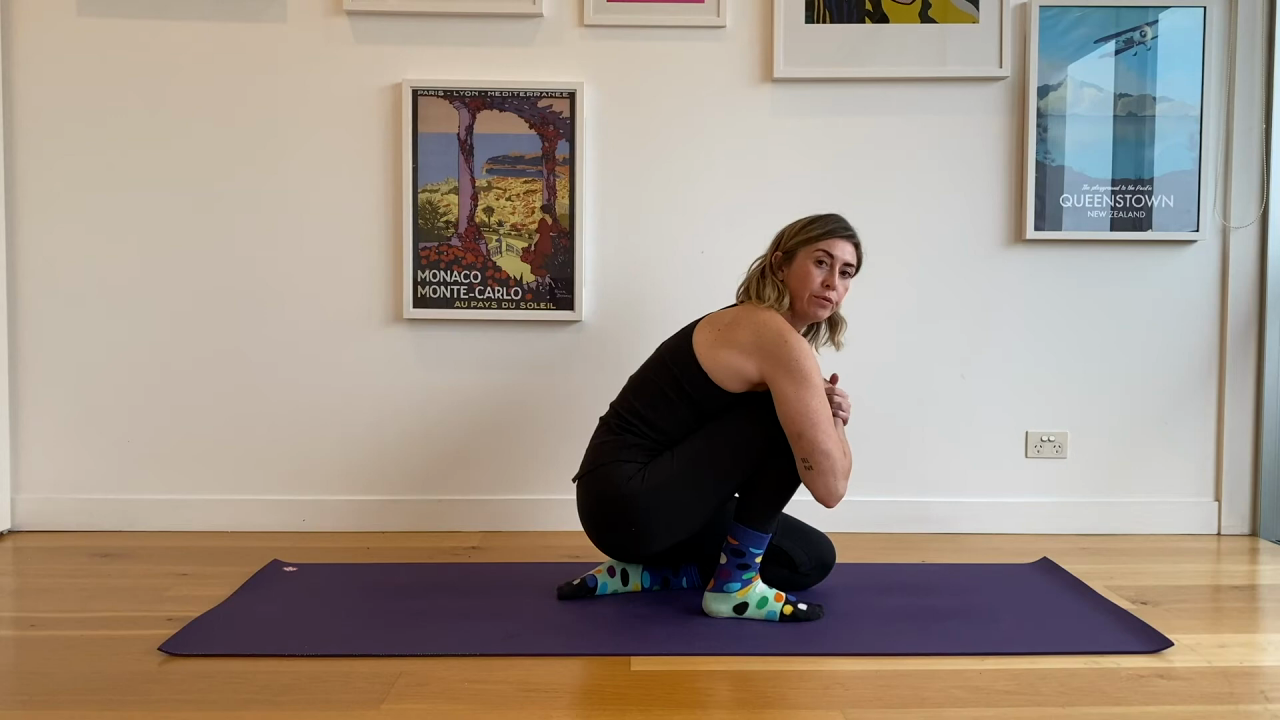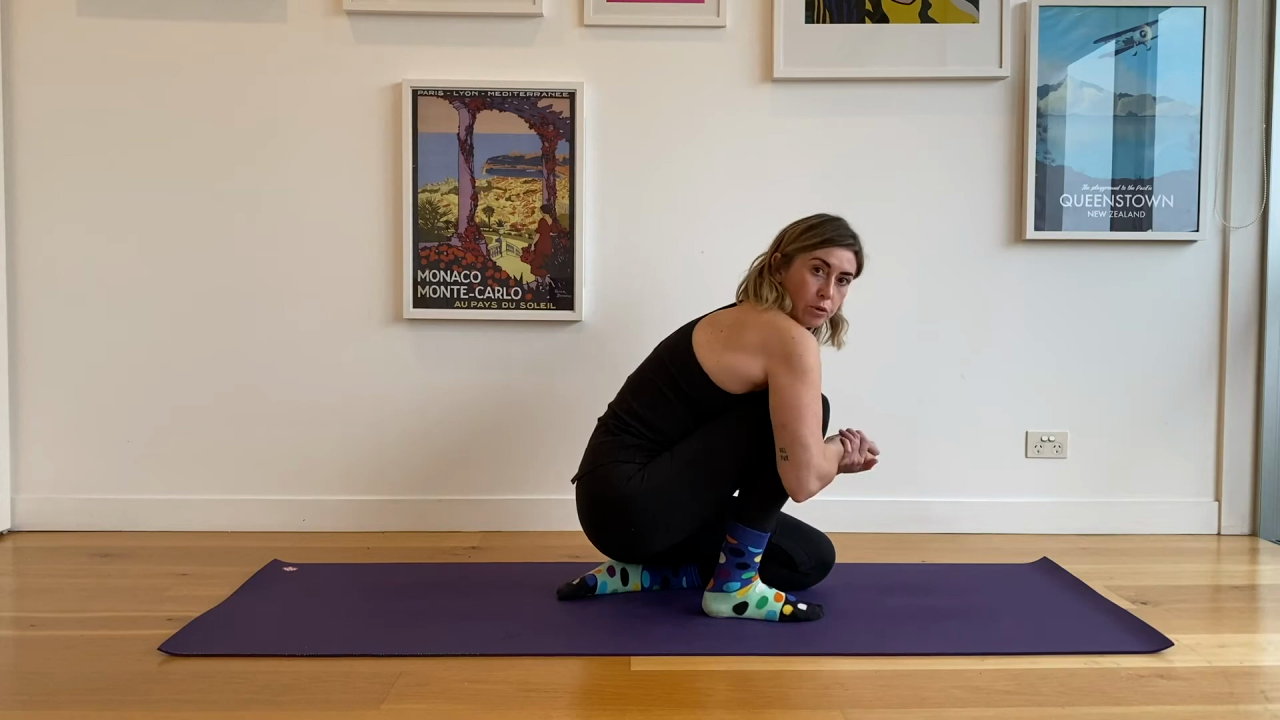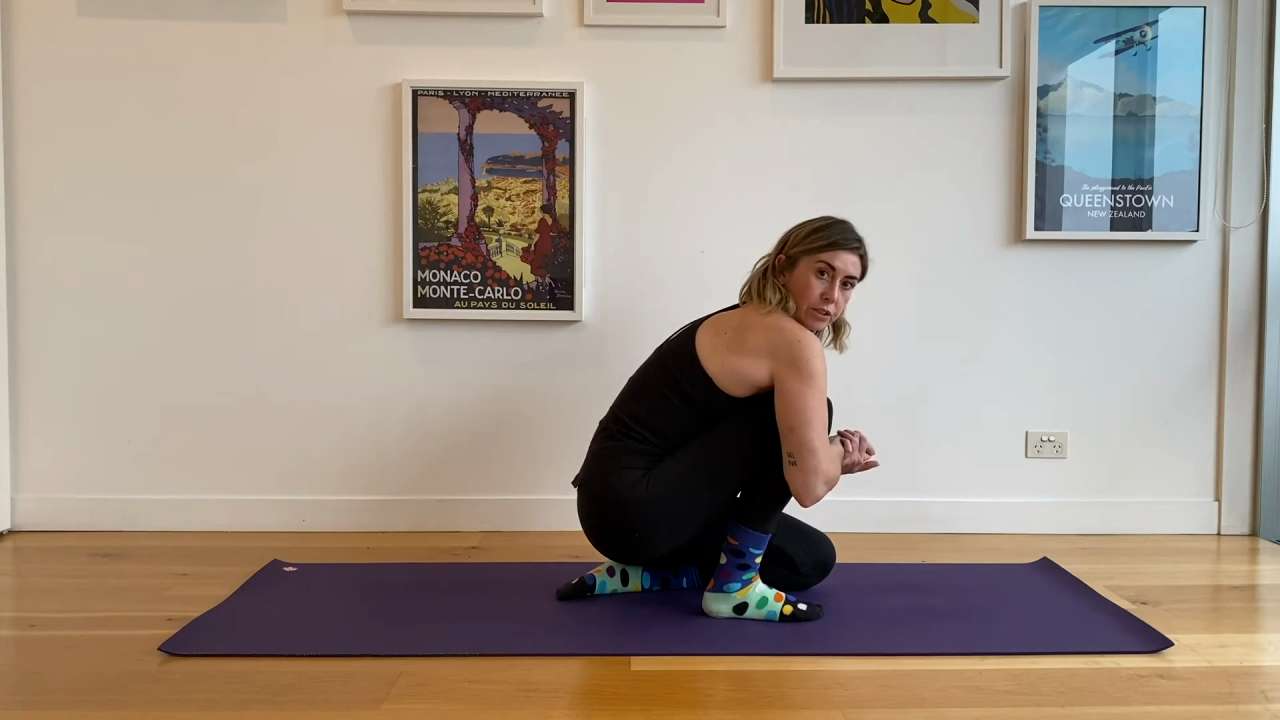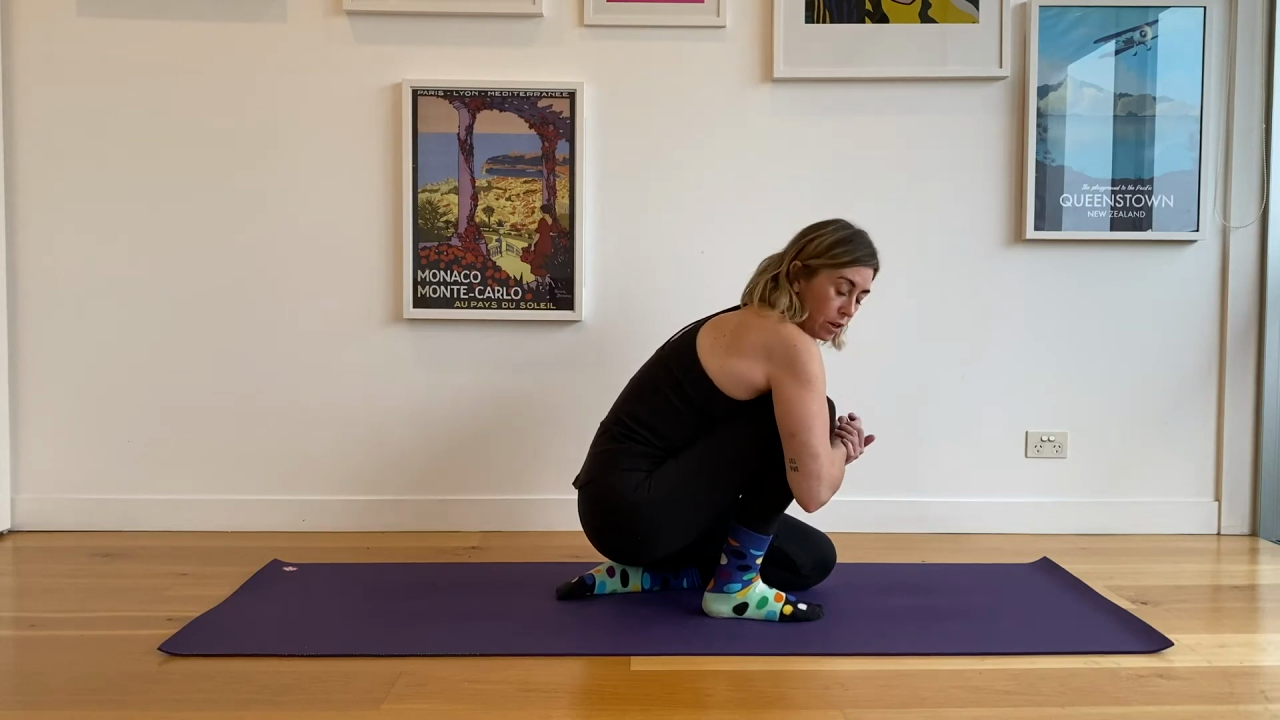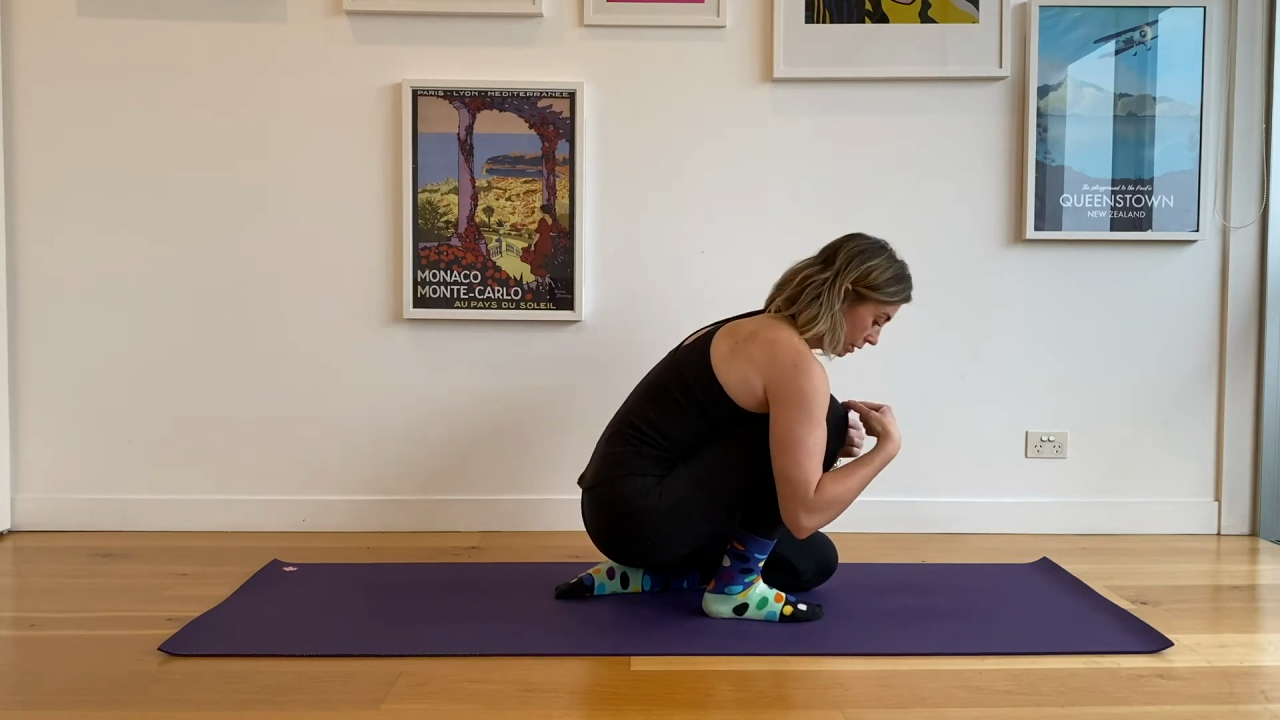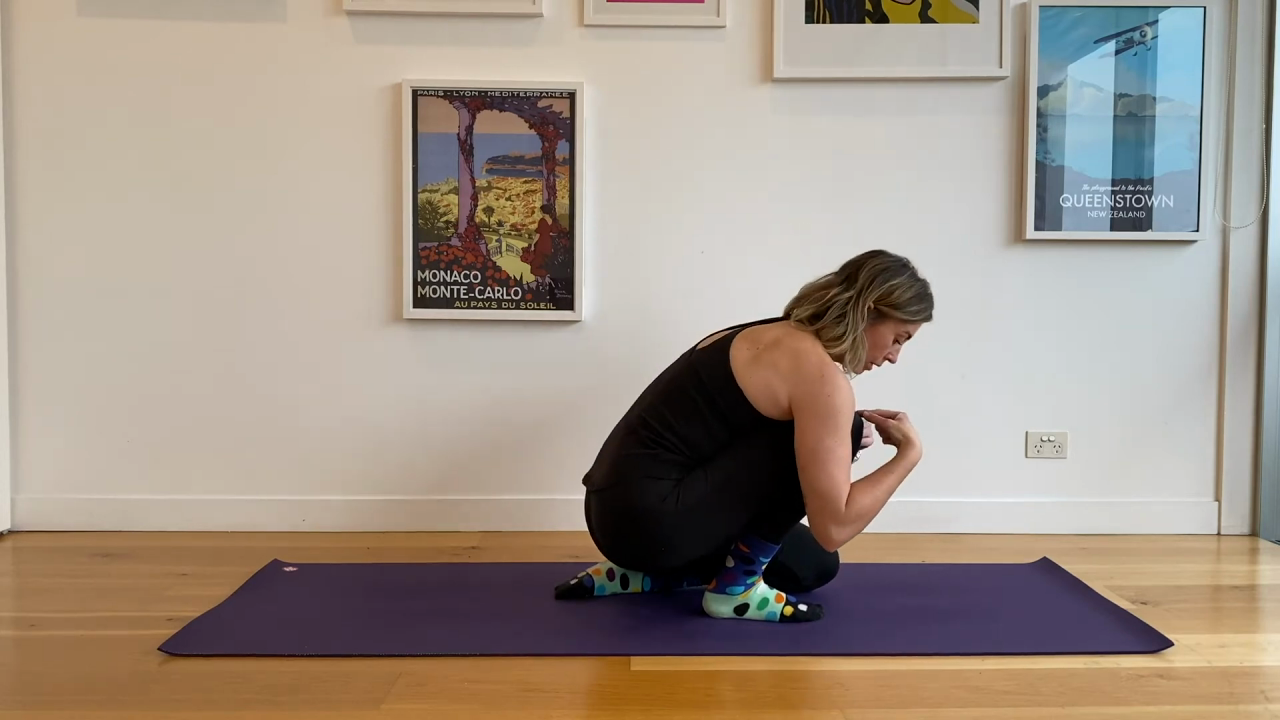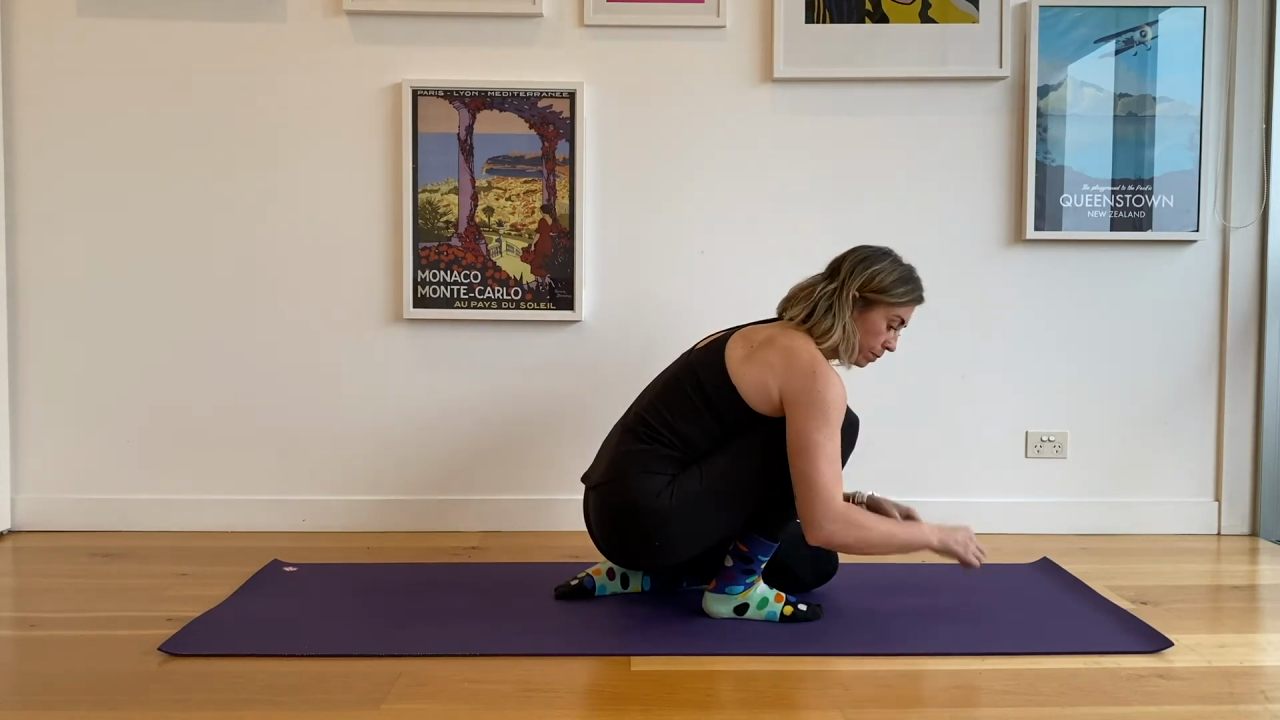
dt=0.7s
person 1, frame 1
left shoulder: (755, 325)
right shoulder: (781, 341)
right elbow: (829, 485)
left wrist: (825, 415)
right wrist: (835, 422)
left hip: (641, 497)
right hip: (628, 502)
left knee: (811, 559)
left ankle: (637, 575)
right ankle: (734, 586)
person 1, frame 2
left shoulder: (749, 323)
right shoulder: (790, 340)
left elbow: (789, 458)
right elbow: (802, 480)
left wrist: (834, 457)
right wrist: (836, 450)
left hip: (636, 496)
right hip: (629, 501)
left knee: (810, 558)
right knee: (801, 414)
left ankle: (638, 575)
right ankle: (734, 586)
person 1, frame 3
left shoulder: (750, 324)
right shoulder: (794, 342)
right elbow: (809, 485)
left wrist: (835, 455)
right wrist: (840, 450)
left hip: (633, 498)
right hip: (631, 505)
left knee: (811, 559)
right knee: (794, 419)
left ankle: (638, 575)
right ankle: (734, 586)
person 1, frame 4
left shoulder: (752, 326)
right shoulder: (792, 345)
right elbow: (812, 490)
left wrist: (835, 448)
right wrist: (841, 446)
left hip: (638, 501)
right hip: (631, 508)
left knee: (812, 560)
right knee: (803, 417)
left ankle: (639, 576)
right ankle: (734, 586)
person 1, frame 5
left shoulder: (762, 332)
right shoulder: (796, 363)
right elbow: (803, 513)
left wrist: (824, 449)
right wrist: (888, 445)
left hip: (627, 502)
right hip: (639, 514)
left knee: (814, 563)
right knee: (827, 421)
left ankle: (641, 575)
right ankle: (735, 585)
person 1, frame 6
left shoulder: (773, 338)
right shoulder: (820, 375)
right elbow: (833, 526)
left wrist: (840, 440)
right wrist: (910, 453)
right hip: (648, 517)
left knee: (813, 566)
left ankle: (637, 576)
right ankle: (736, 587)
person 1, frame 7
left shoulder: (776, 341)
right shoulder: (811, 372)
left elbow: (791, 481)
right elbow: (824, 525)
left wrist: (864, 502)
right wrist: (936, 536)
left hip: (628, 505)
right hip: (646, 515)
left knee: (812, 565)
left ankle: (638, 575)
right ankle: (735, 585)
